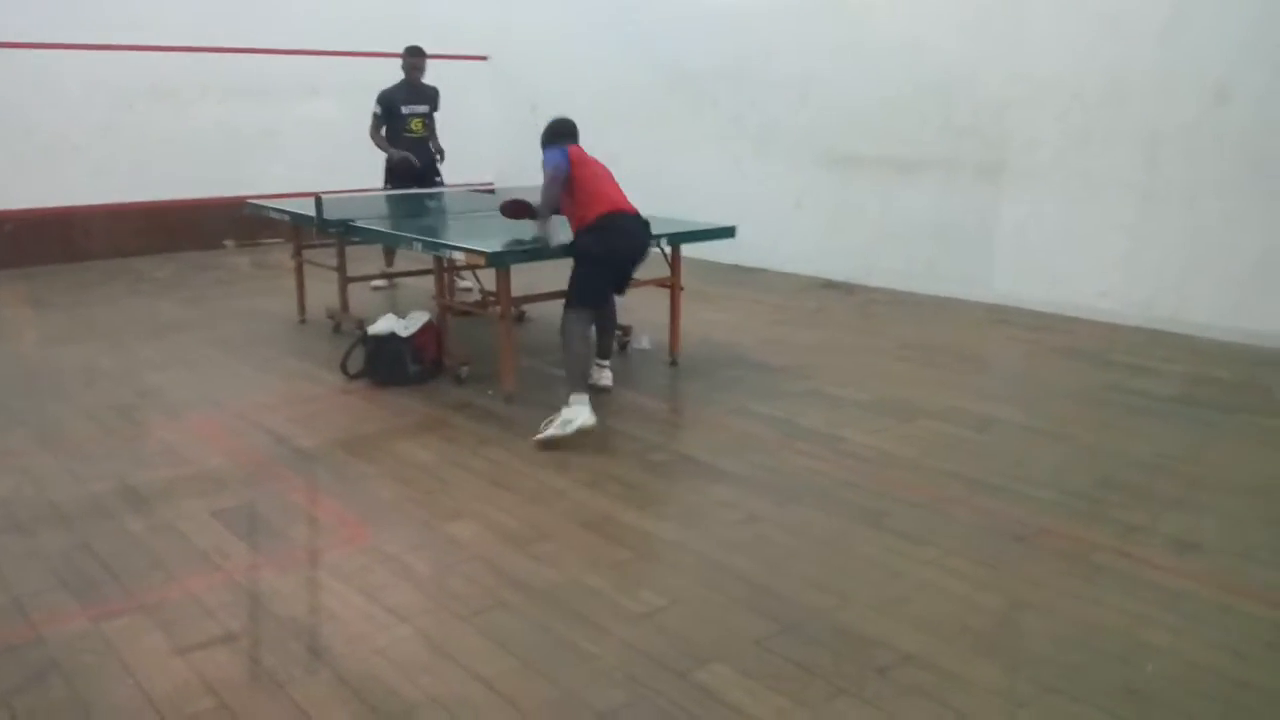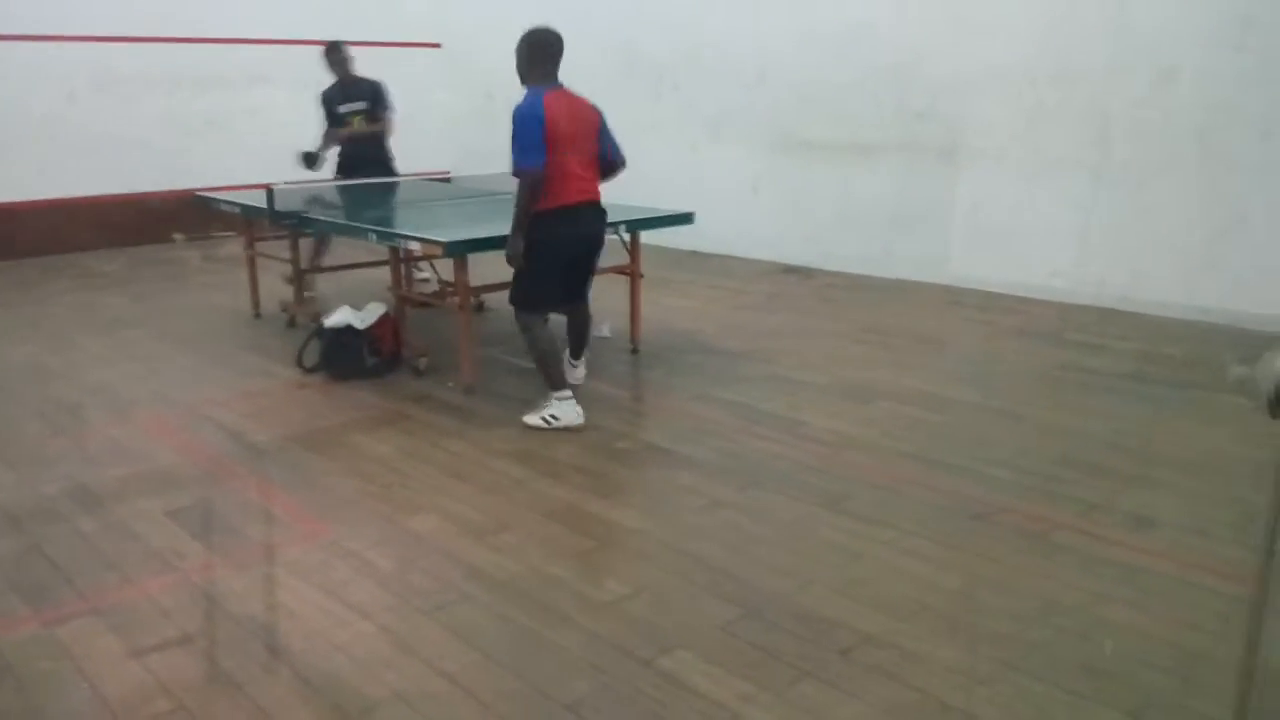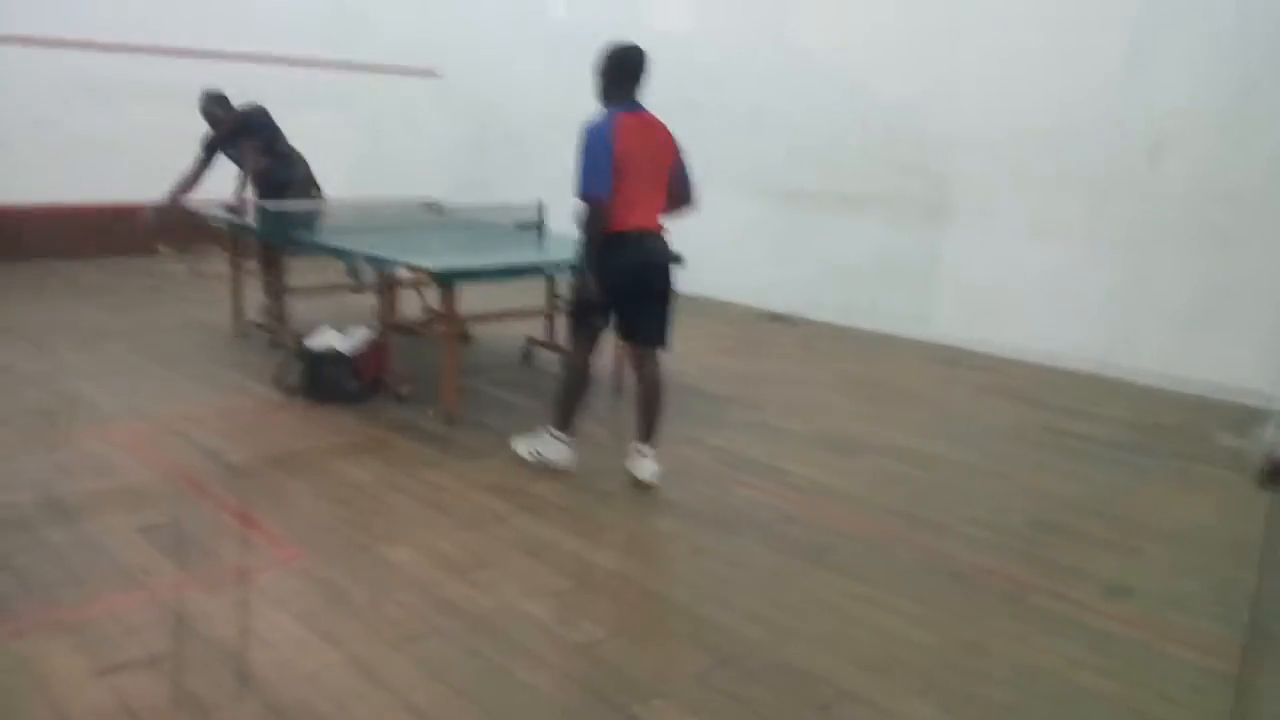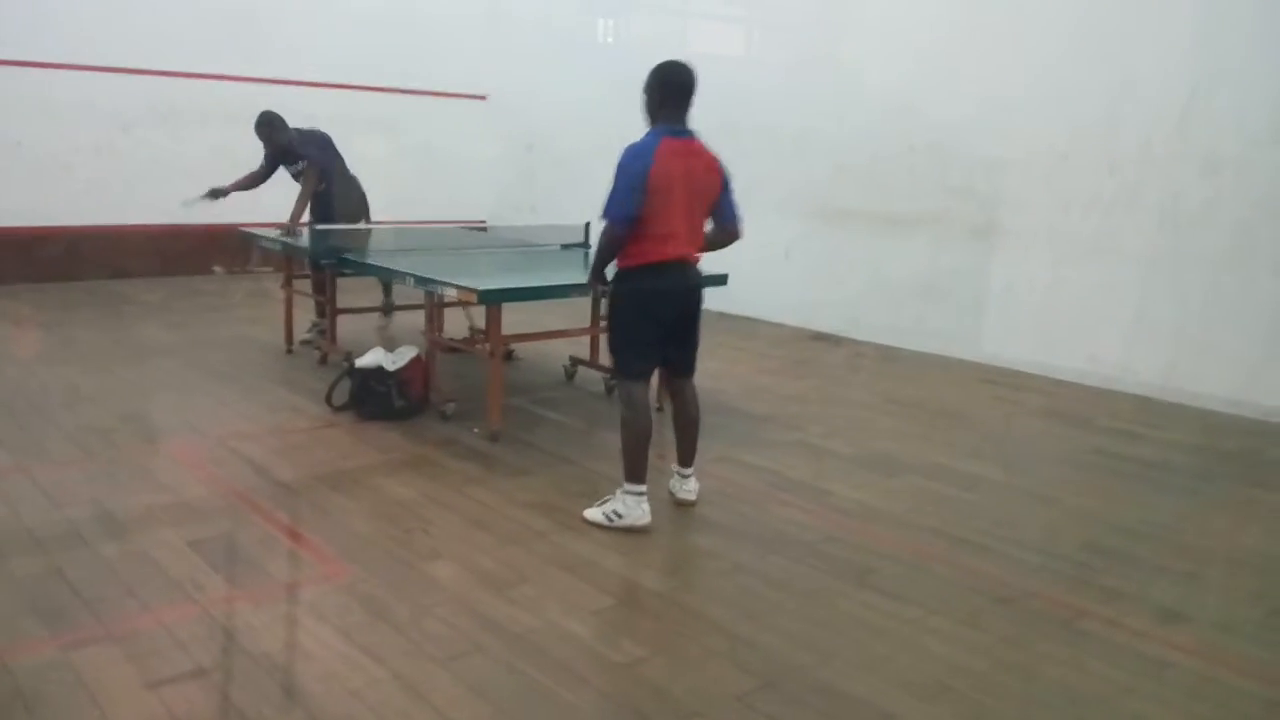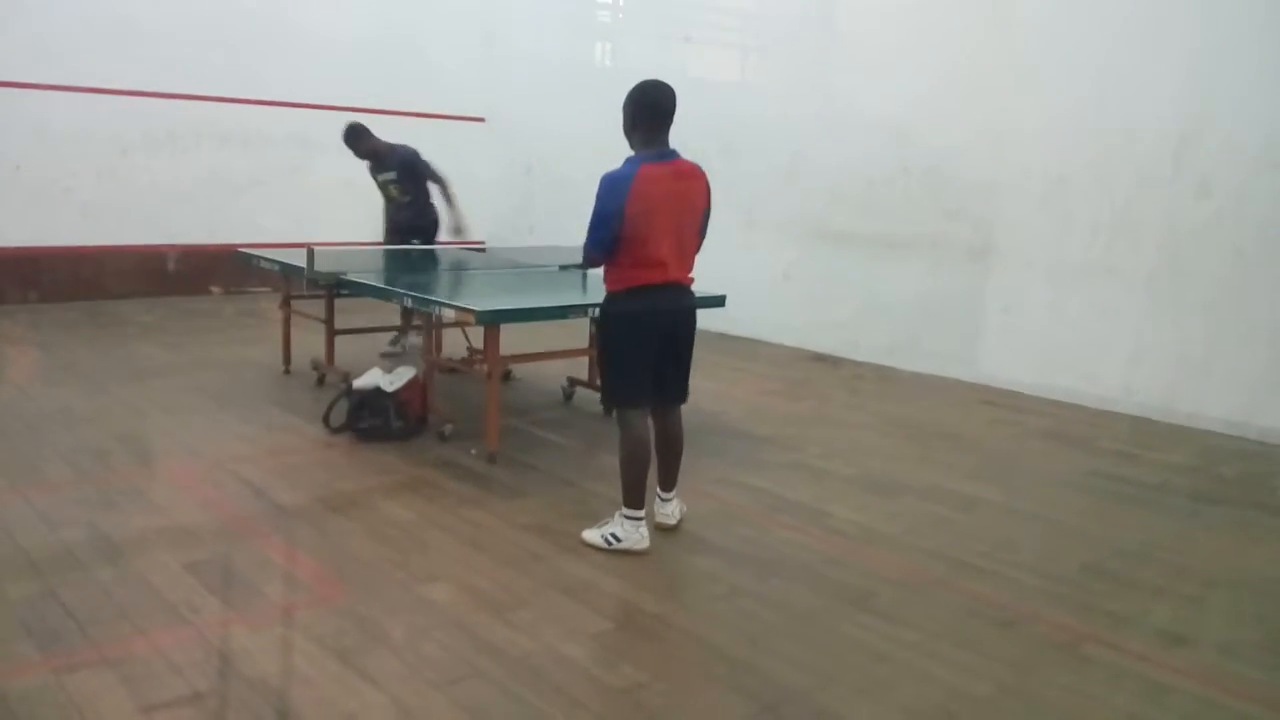
dt=0.7s
person 1, frame 1
left shoulder: (556, 154)
right shoulder: (592, 163)
left elbow: (558, 178)
left wrist: (543, 219)
right wrist: (542, 213)
left hip: (606, 233)
right hip: (637, 230)
left knee: (575, 317)
right knee: (602, 295)
left ankle: (577, 407)
right ankle: (602, 367)
person 1, frame 2
left shoulder: (529, 110)
right shoulder: (586, 107)
left elbow: (532, 179)
right elbow: (615, 163)
left wrist: (516, 235)
left hip: (553, 224)
right hip: (591, 218)
left knee: (529, 314)
right knee: (574, 301)
left ankle: (563, 402)
right ankle: (575, 364)
person 1, frame 3
left shoulder: (602, 132)
right shoulder: (663, 134)
left elbow: (597, 205)
right elbow: (683, 196)
left wrist: (588, 266)
left hip: (615, 250)
right hip: (651, 251)
left knee: (582, 346)
right knee: (646, 355)
left ankle: (558, 440)
right ankle: (644, 455)
person 1, frame 4
left shoulder: (640, 155)
right shoulder: (710, 162)
left elbow: (617, 229)
right elbow: (729, 232)
left wrist: (596, 271)
left hip: (642, 283)
right hip: (685, 281)
left knee: (633, 387)
right knee: (681, 381)
left ankle: (634, 499)
right ankle: (685, 477)
person 1, frame 5
left shoulder: (618, 183)
right shoulder: (698, 179)
left elbow: (593, 257)
left hip: (631, 307)
right hip: (678, 302)
left knee: (632, 412)
right knee: (668, 407)
left ankle: (632, 522)
right ankle: (667, 500)
person 2, frame 1
left shoulder: (432, 93)
right shoulder: (388, 96)
right elbow: (374, 132)
left wrist: (437, 144)
right wrist: (392, 152)
left hip: (427, 166)
right hip: (398, 168)
right ankle: (388, 271)
person 2, frame 2
left shoulder: (373, 88)
right shoulder: (329, 96)
left elbow: (385, 126)
left wrist: (351, 131)
right wrist: (321, 148)
left hip: (378, 162)
right hip: (348, 165)
right ankle: (308, 271)
person 2, frame 3
left shoulder: (257, 117)
right shoulder: (216, 139)
left elbow: (252, 160)
right elbow: (195, 174)
left wrist: (240, 195)
right wrist: (171, 200)
left hip: (295, 179)
right hip: (269, 189)
right knee: (268, 247)
left ankle: (353, 272)
right ankle: (275, 304)
person 2, frame 4
left shoulder: (317, 141)
right shoulder: (277, 151)
left elbow: (309, 183)
right elbow: (259, 176)
left wrist: (294, 220)
right wrist: (227, 189)
left hip: (349, 203)
right hip: (322, 208)
right knee: (317, 264)
left ankle: (388, 300)
right ankle: (321, 322)
person 2, frame 5
left shoulder: (405, 155)
right shoulder: (374, 168)
left elbow: (439, 182)
left wrist: (455, 216)
right wrist: (386, 238)
left hip: (422, 225)
right hip: (399, 227)
left ankle: (401, 337)
right ankle: (413, 330)
